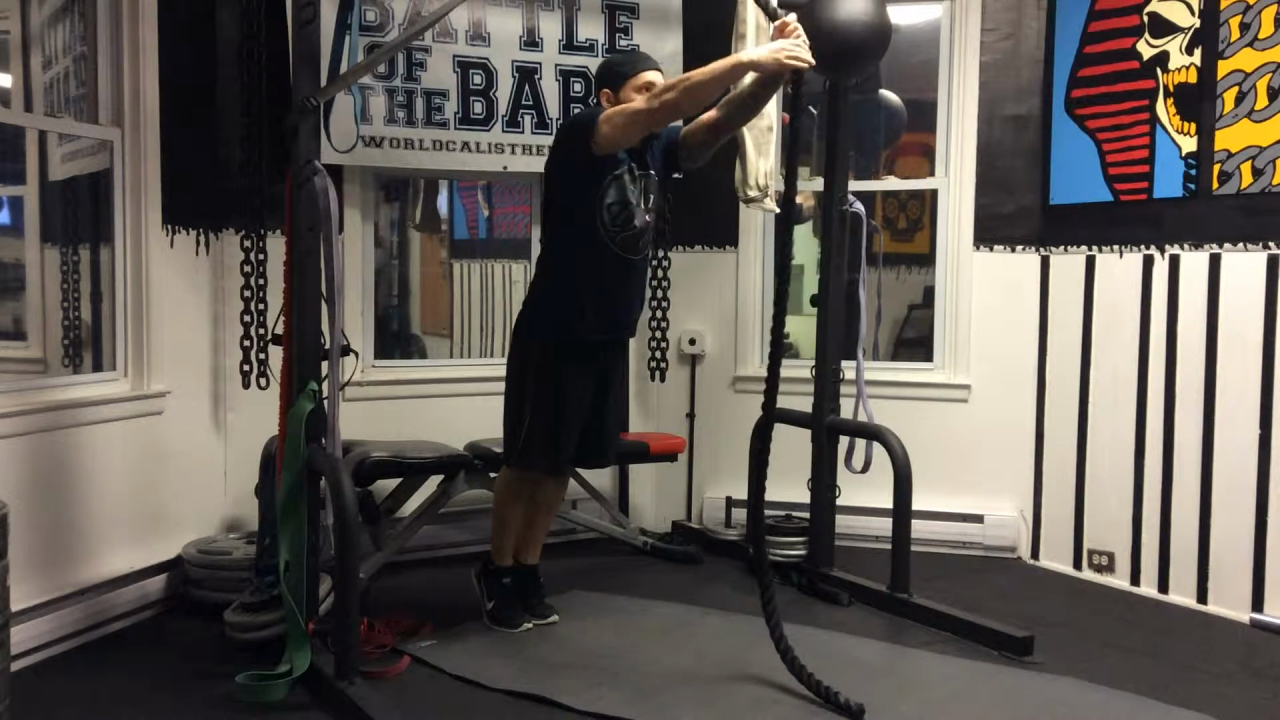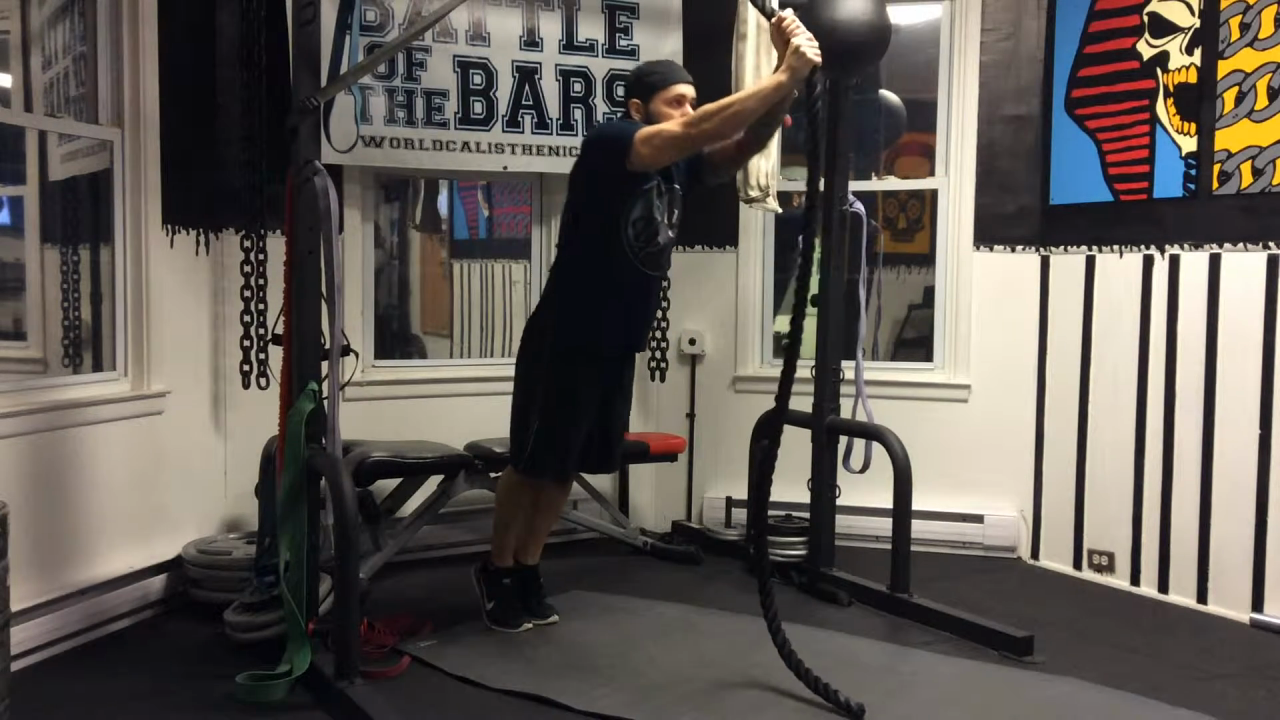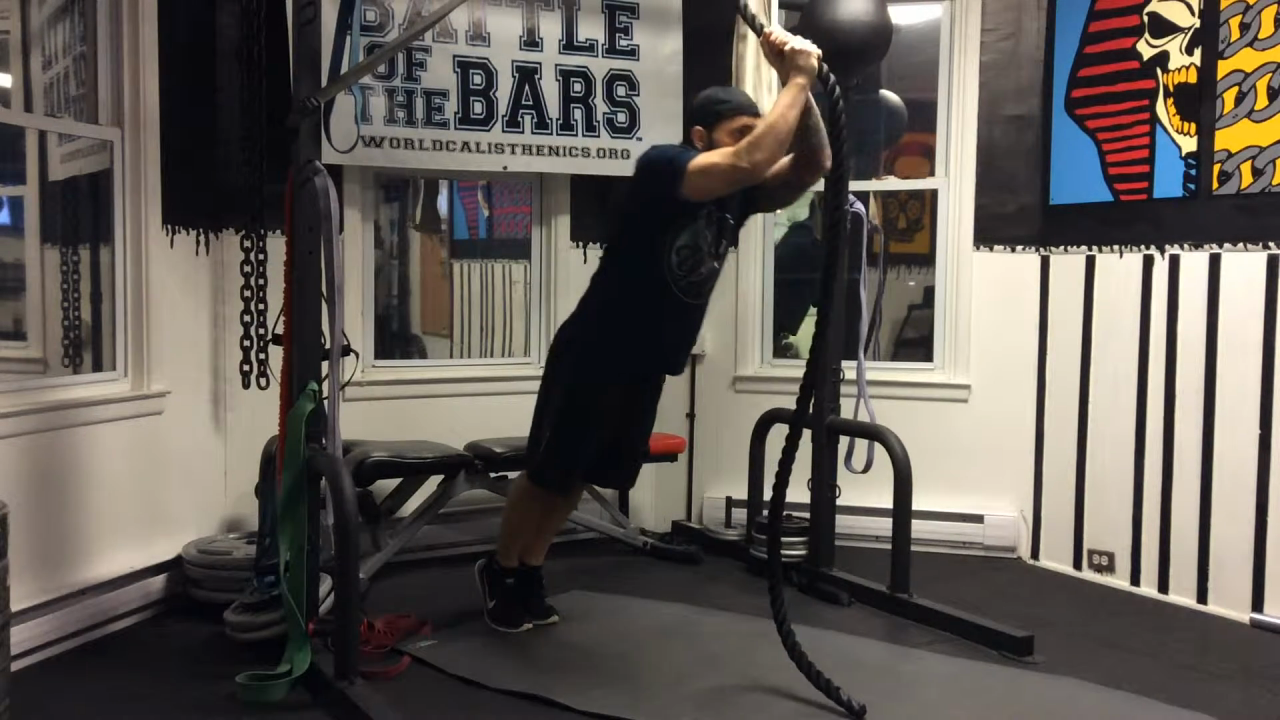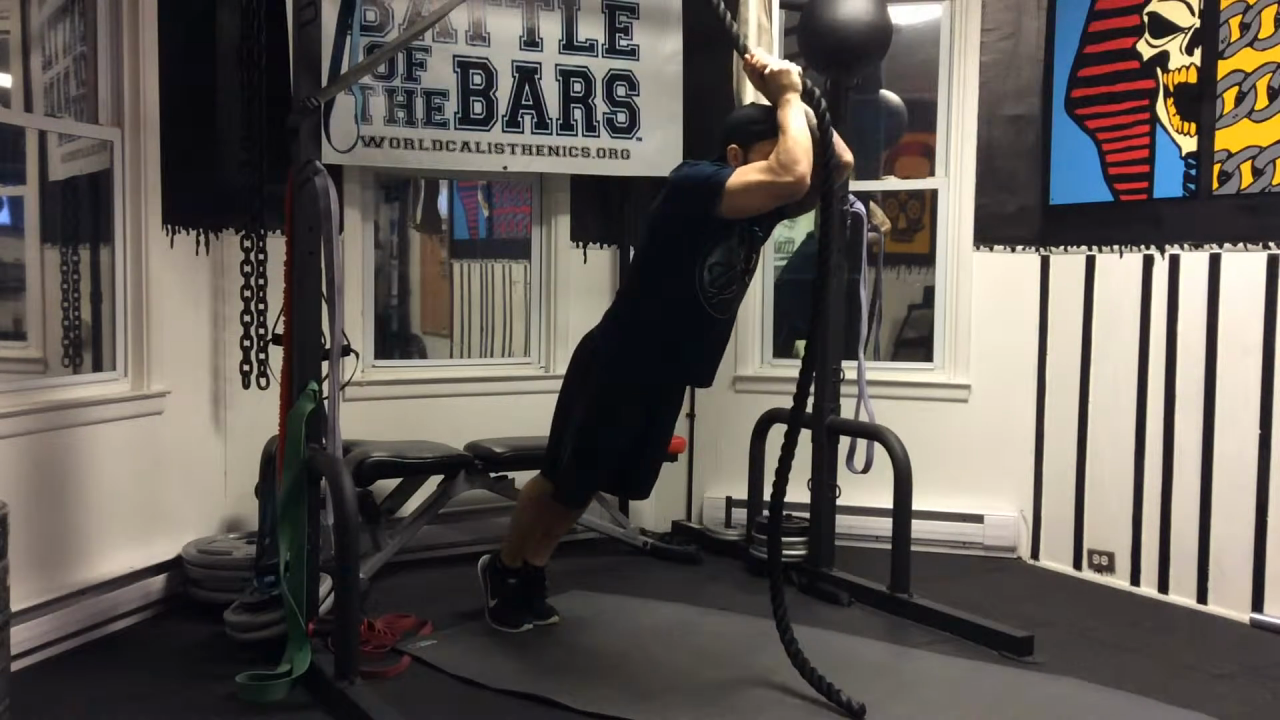
dt=0.5s
person 1, frame 1
left shoulder: (657, 148)
right shoulder: (580, 136)
left elbow: (723, 119)
right elbow: (665, 107)
left wrist: (773, 71)
right wrist: (750, 58)
left hip: (610, 336)
right hip: (555, 335)
left knee: (561, 462)
right knee: (529, 460)
left ankle: (527, 571)
right ankle: (497, 573)
person 1, frame 2
left shoulder: (682, 163)
right shoulder: (608, 143)
left elbow: (749, 138)
right elbow: (699, 131)
left wrist: (788, 71)
right wrist: (785, 76)
left hip: (618, 346)
right hip: (565, 341)
left knee: (566, 467)
right knee: (535, 464)
left ankle: (526, 572)
right ankle: (496, 573)
person 1, frame 3
left shoulder: (738, 195)
right shoulder: (661, 168)
left elbow: (812, 164)
right elbow: (751, 161)
left wrist: (798, 81)
right wrist: (797, 81)
left hip: (649, 366)
right hip: (593, 356)
left knee: (579, 477)
right knee: (549, 473)
left ankle: (529, 573)
right ankle: (500, 571)
person 1, frame 4
left shoulder: (763, 205)
right shoulder: (694, 185)
left elbow: (839, 163)
right elbow: (794, 177)
left wrist: (790, 97)
right wrist: (787, 98)
left hip: (667, 377)
right hip: (615, 367)
left knee: (590, 485)
right knee: (565, 482)
left ankle: (532, 573)
right ankle: (503, 570)
